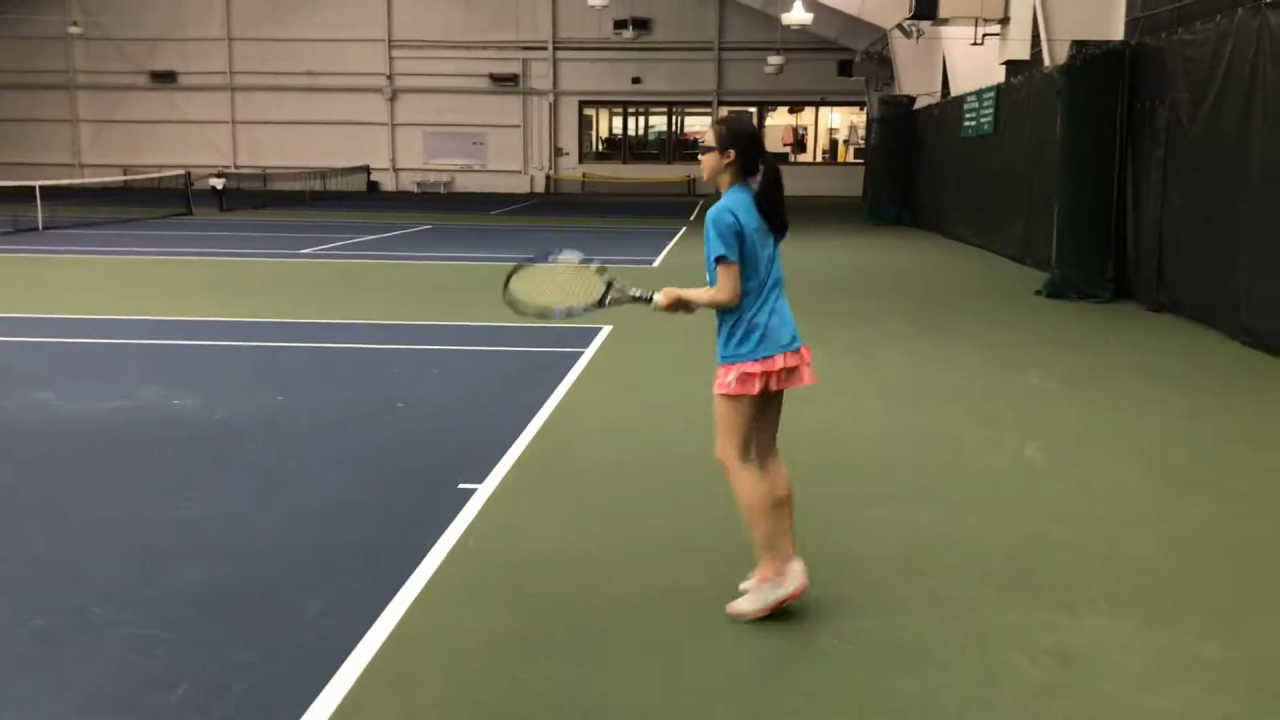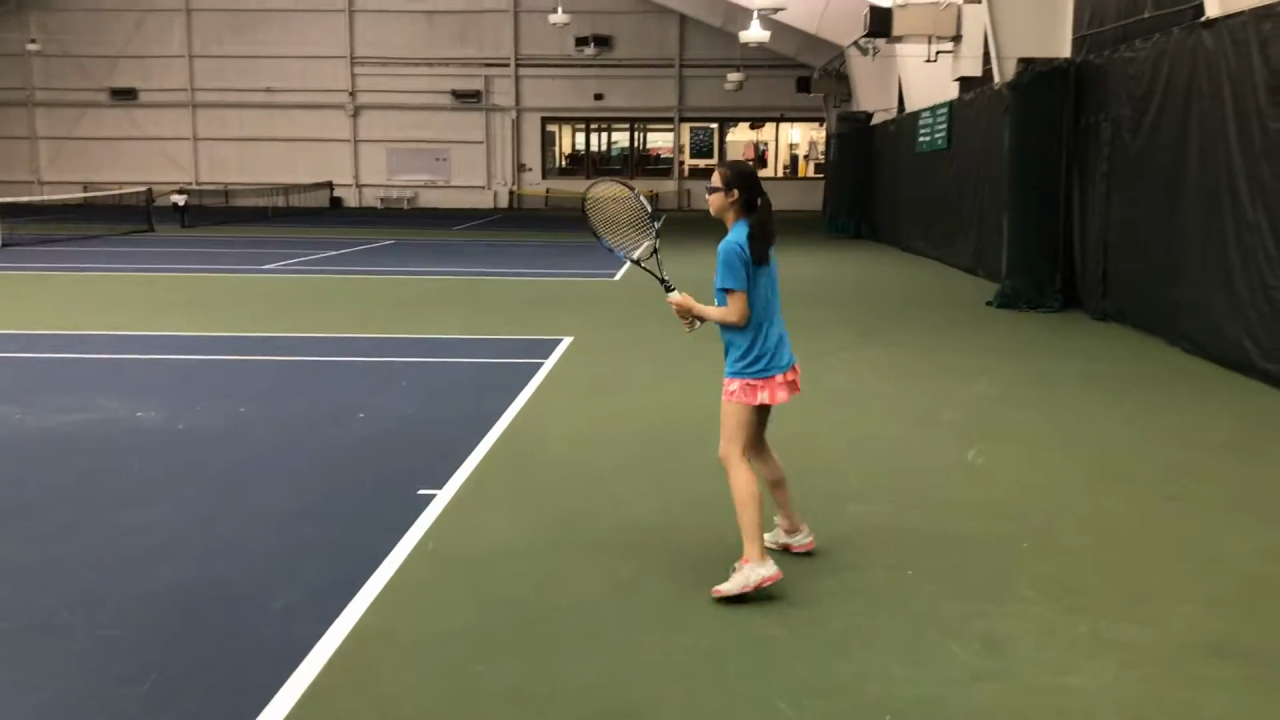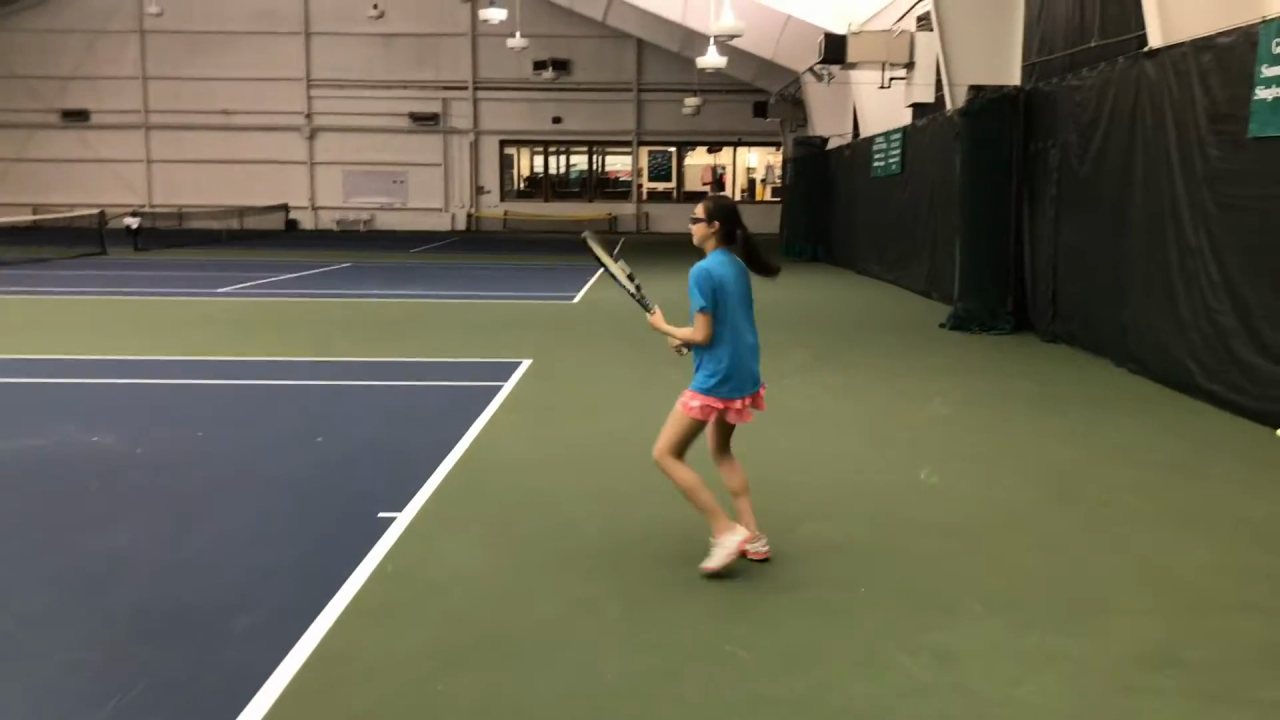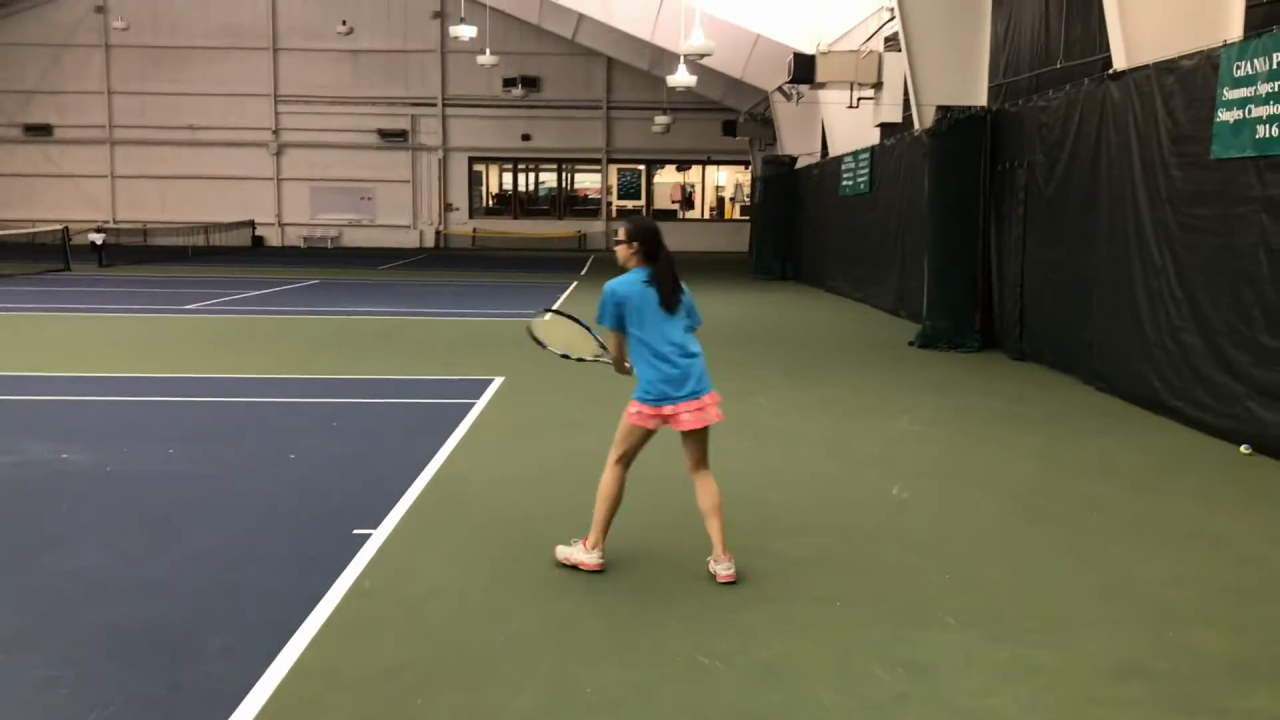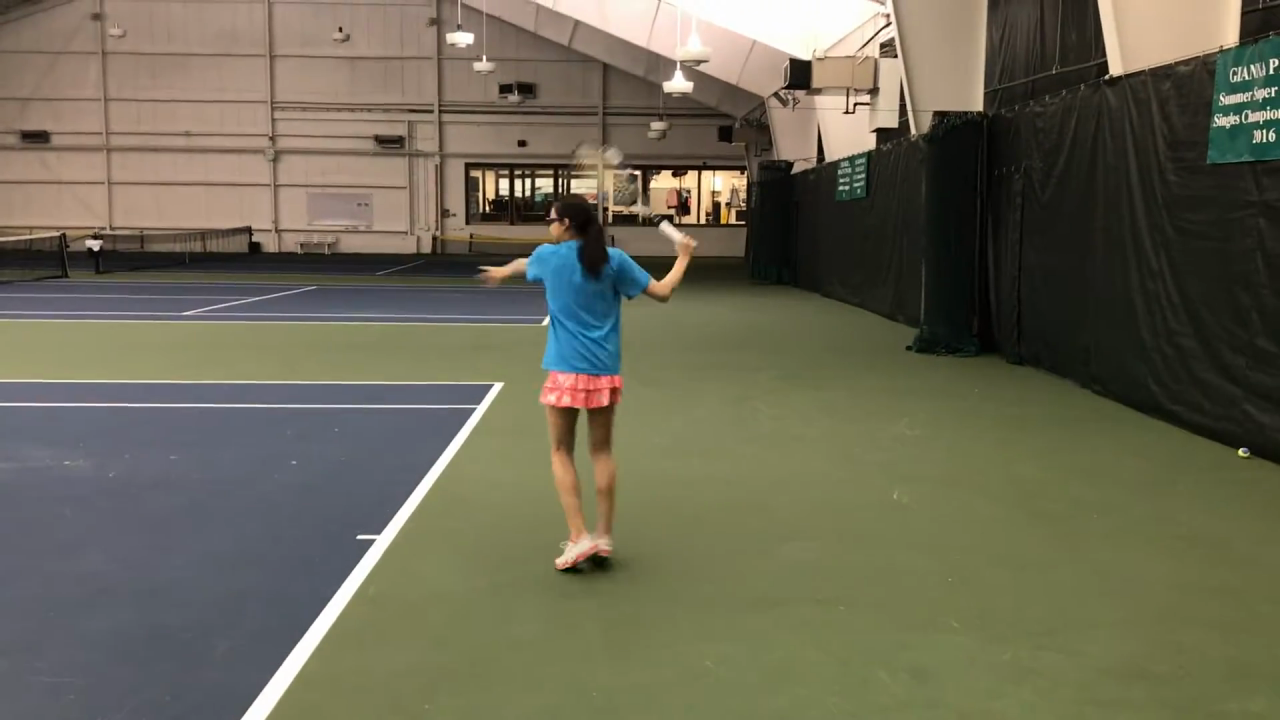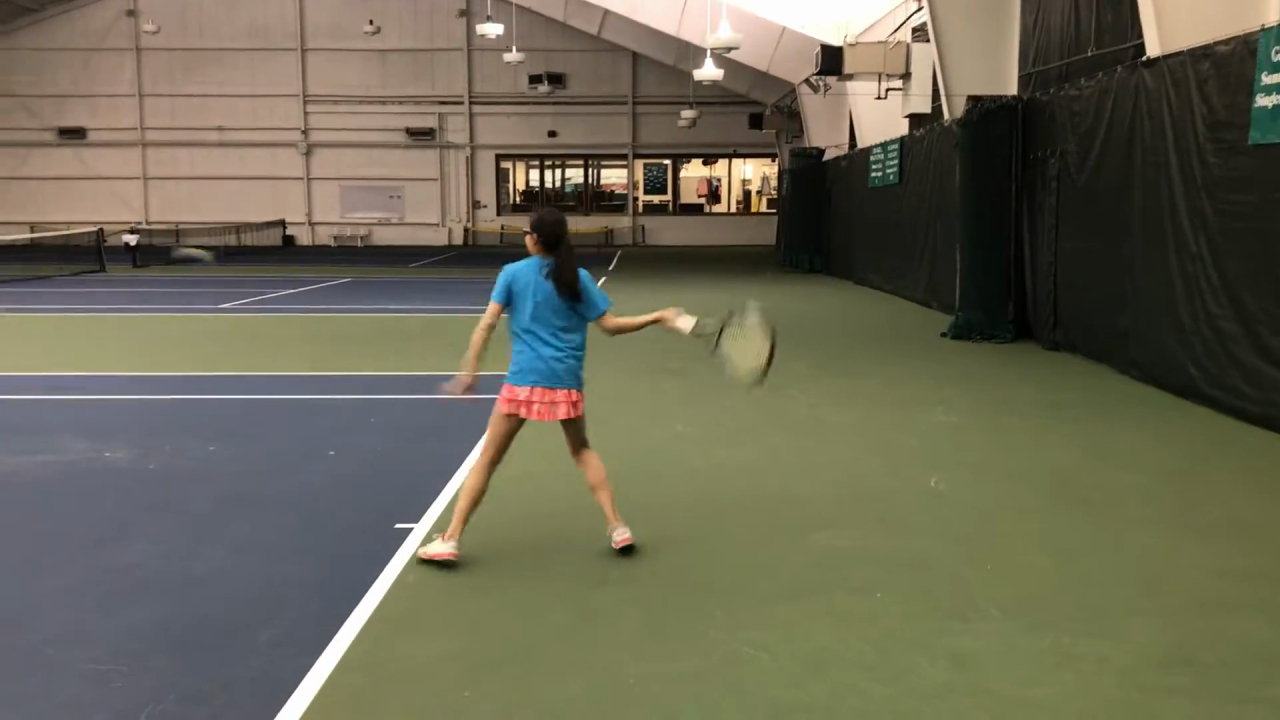
dt=0.4s
person 1, frame 1
left shoulder: (722, 214)
right shoulder: (761, 206)
left elbow: (728, 296)
left wrist: (681, 296)
right wrist: (694, 294)
left hip: (746, 352)
right hip: (778, 345)
left knee: (733, 457)
right knee: (764, 450)
left ankle: (777, 572)
right ankle: (785, 561)
person 1, frame 2
left shoulder: (732, 246)
right shoulder: (757, 238)
left elbow: (738, 316)
left wrist: (693, 307)
right wrist: (702, 310)
left hip: (750, 367)
right hip: (771, 360)
left knee: (733, 456)
right knee: (754, 444)
left ankle: (756, 562)
right ankle: (793, 530)
person 1, frame 3
left shoulder: (703, 271)
right shoulder: (737, 266)
left elbow: (703, 336)
left wrist: (664, 327)
right wrist: (686, 337)
left hip: (713, 383)
right hip: (743, 378)
left knee: (665, 454)
right knee: (721, 451)
left ankle: (727, 530)
right ankle: (752, 536)
person 1, frame 4
left shoulder: (616, 289)
right shoulder: (677, 288)
left elbow: (617, 350)
left wrist: (621, 365)
left hip: (653, 395)
right hip: (696, 390)
left knee: (617, 463)
right knee: (700, 469)
left ankle: (591, 548)
right ankle: (721, 558)
person 1, frame 5
left shoulder: (548, 255)
right shoulder: (614, 259)
left elbow: (522, 266)
right elbow: (662, 293)
left wrist: (502, 272)
right wrist: (683, 258)
left hip: (565, 370)
right hip: (606, 370)
left knee: (561, 452)
right knee: (601, 450)
left ankle: (579, 538)
right ankle: (604, 537)
person 1, frame 6
left shoulder: (513, 273)
right shoulder: (579, 279)
left elbow: (486, 324)
right elbow: (610, 326)
left wrist: (467, 371)
right wrist: (658, 317)
left hip: (523, 381)
right hip: (566, 382)
left knee: (488, 458)
right knee: (582, 449)
left ankle: (450, 539)
right ankle: (618, 528)
